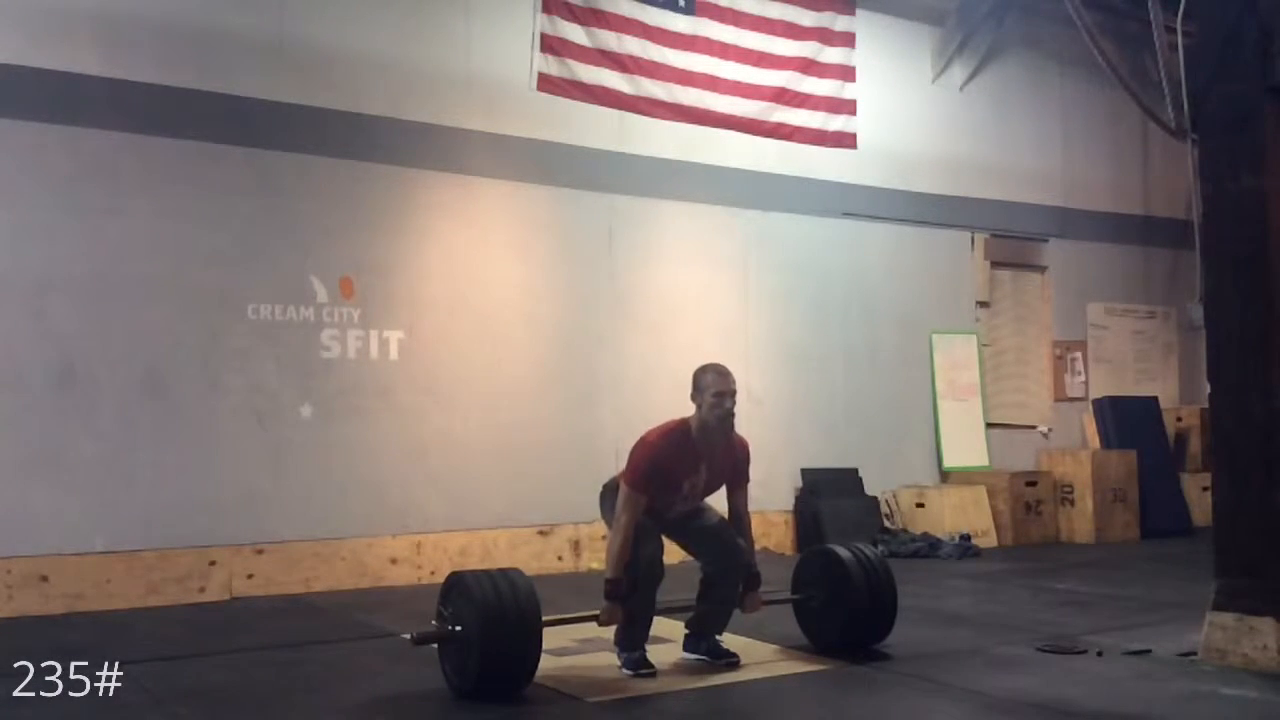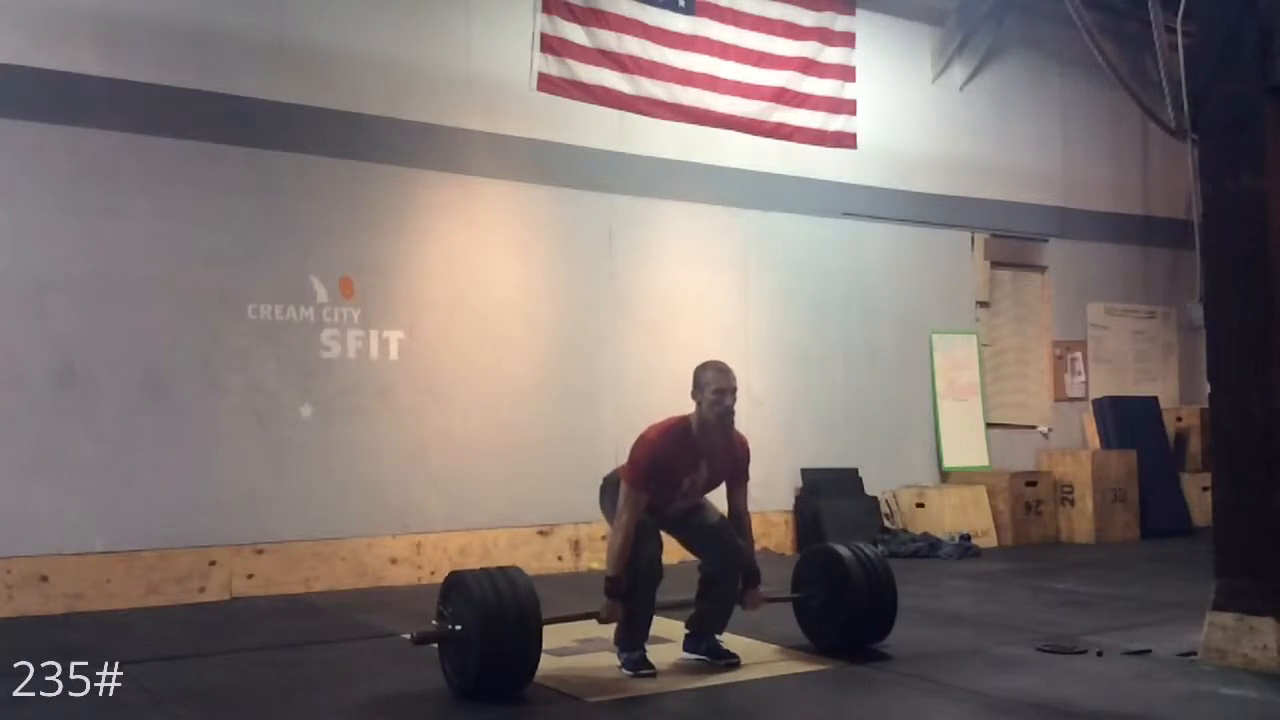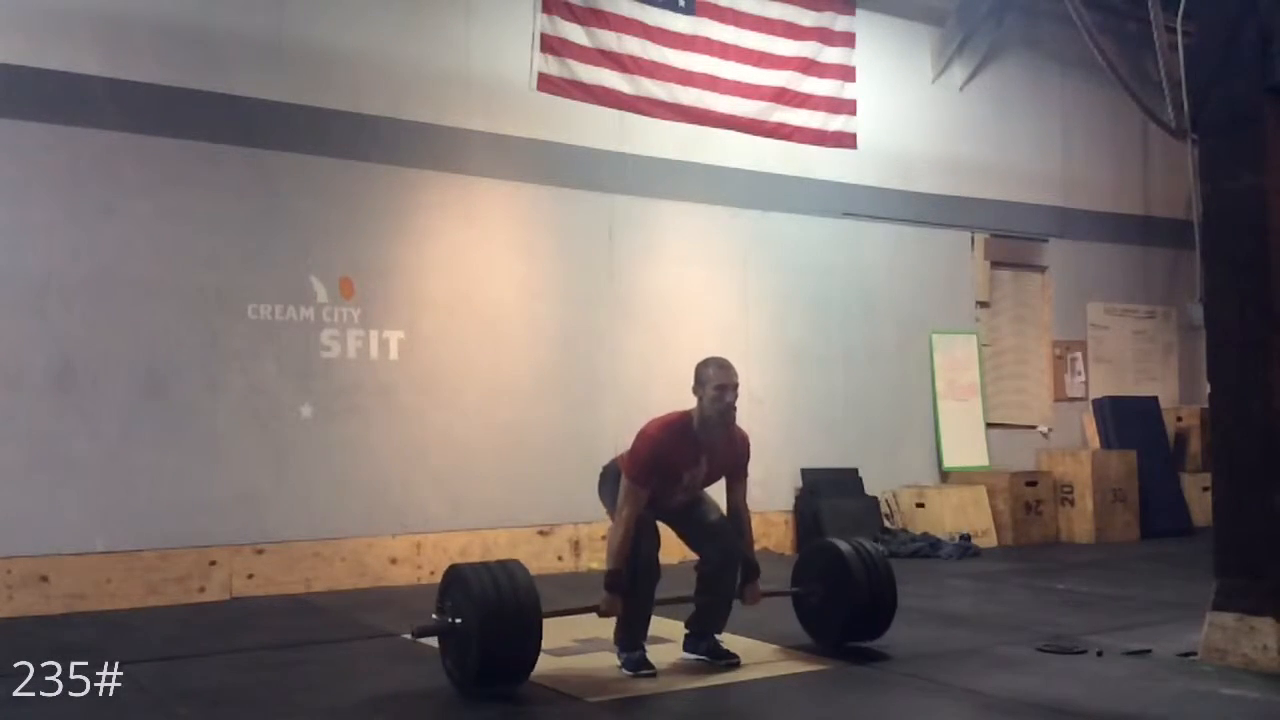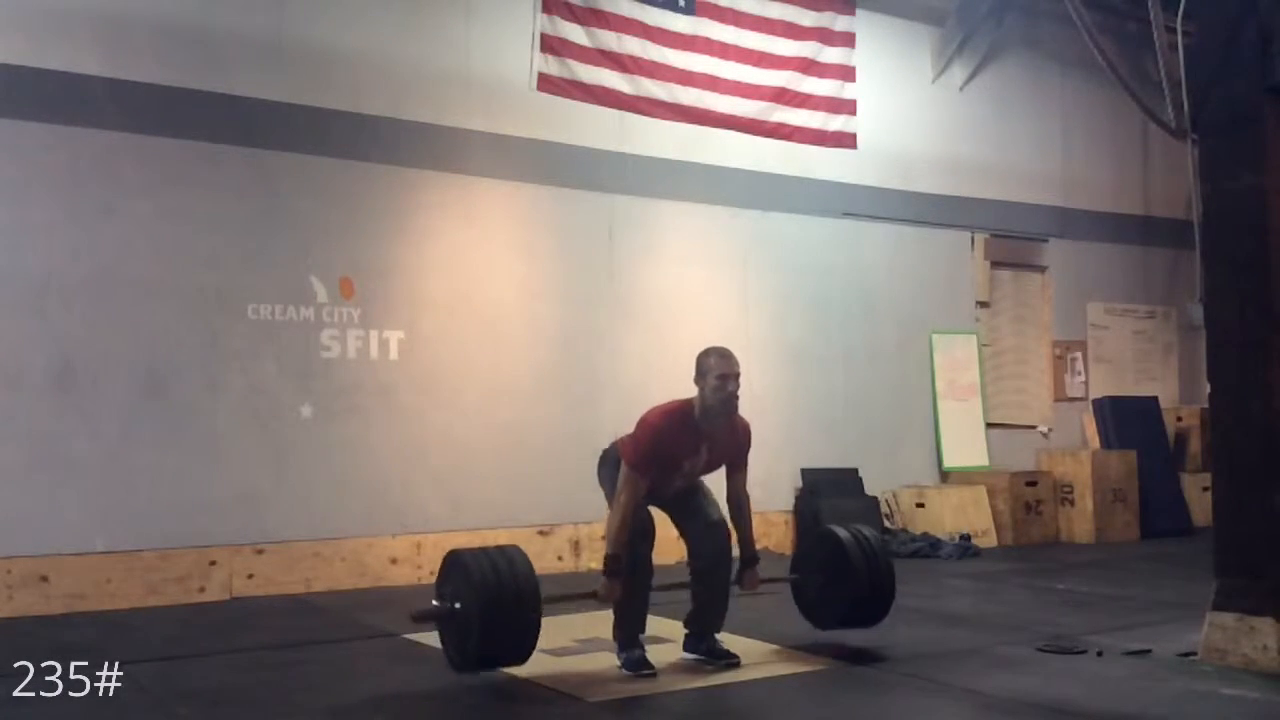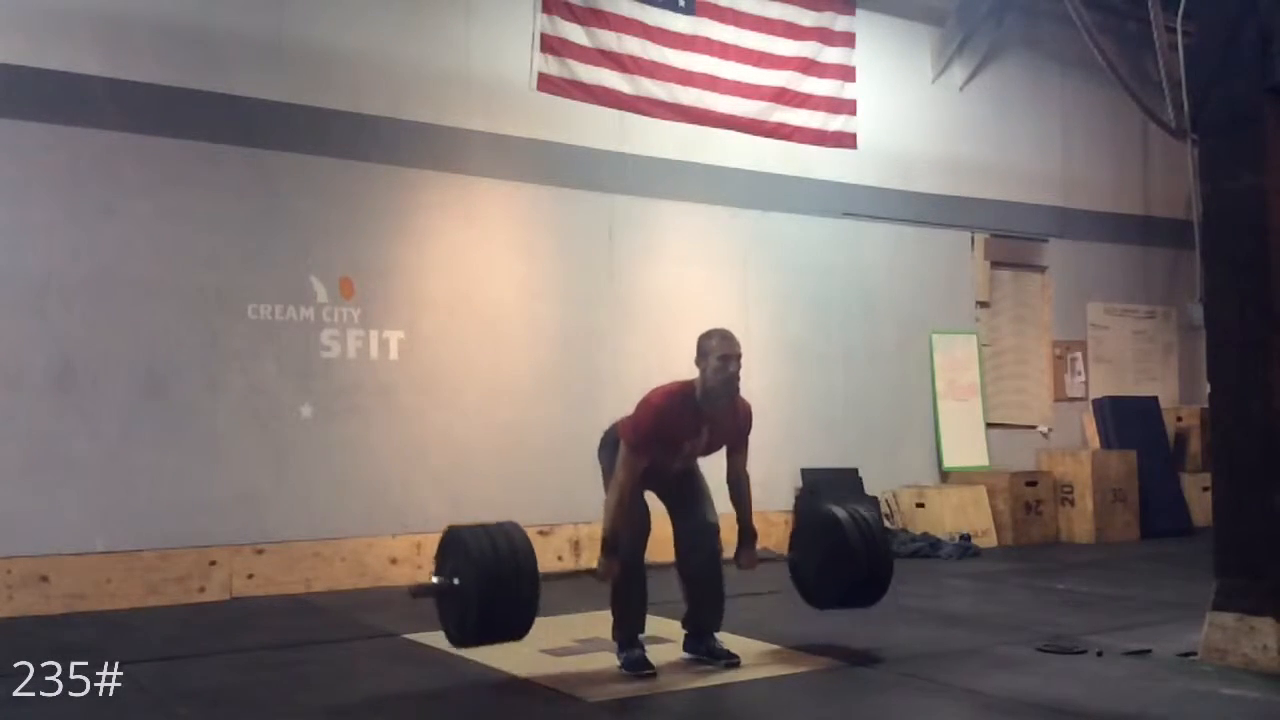
dt=0.1s
person 1, frame 1
left shoulder: (737, 449)
right shoulder: (657, 446)
left elbow: (740, 515)
right elbow: (625, 522)
left wrist: (751, 580)
right wrist: (612, 595)
left hip: (683, 505)
right hip: (628, 500)
left knee: (729, 552)
right knee: (646, 556)
left ankle: (702, 638)
right ankle: (630, 647)
person 1, frame 2
left shoulder: (737, 447)
right shoulder: (658, 443)
left elbow: (739, 513)
right elbow: (626, 520)
left wrist: (751, 578)
right wrist: (613, 592)
left hip: (683, 502)
right hip: (627, 495)
left knee: (728, 550)
right knee: (645, 555)
left ankle: (702, 638)
right ankle: (630, 647)
person 1, frame 3
left shoulder: (737, 442)
right shoulder: (659, 437)
left elbow: (738, 508)
right elbow: (626, 517)
left wrist: (749, 573)
right wrist: (613, 588)
left hip: (681, 492)
right hip: (625, 483)
left knee: (722, 546)
right knee: (642, 551)
left ankle: (701, 638)
right ankle: (630, 647)
person 1, frame 4
left shoulder: (738, 431)
right shoulder: (660, 425)
left elbow: (738, 496)
right elbow: (625, 502)
left wrist: (749, 559)
right wrist: (611, 571)
left hip: (680, 480)
right hip: (624, 469)
left knee: (715, 541)
right knee: (637, 543)
left ankle: (701, 637)
right ankle: (629, 646)
person 1, frame 5
left shoulder: (739, 412)
right shoulder: (663, 404)
left elbow: (737, 474)
right elbow: (625, 479)
left wrist: (747, 536)
right wrist: (609, 550)
left hip: (677, 462)
right hip: (624, 452)
left knee: (705, 539)
right knee: (632, 542)
left ankle: (701, 638)
right ankle: (629, 646)
